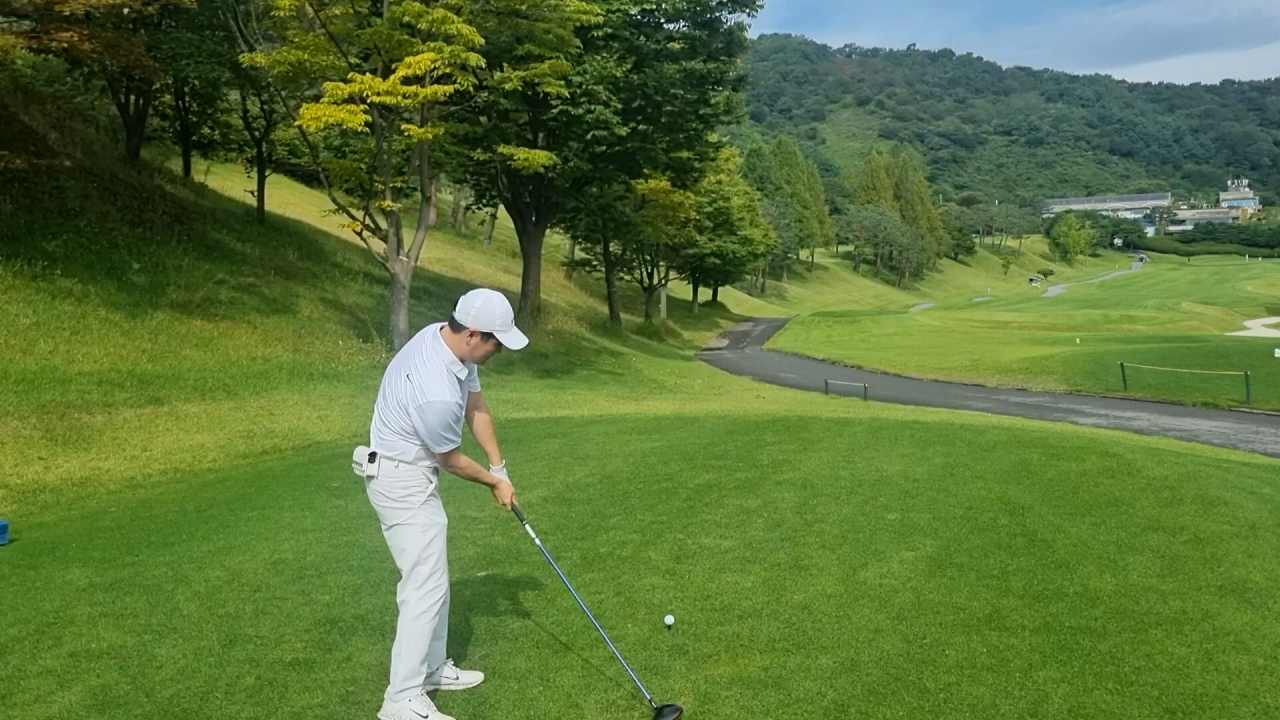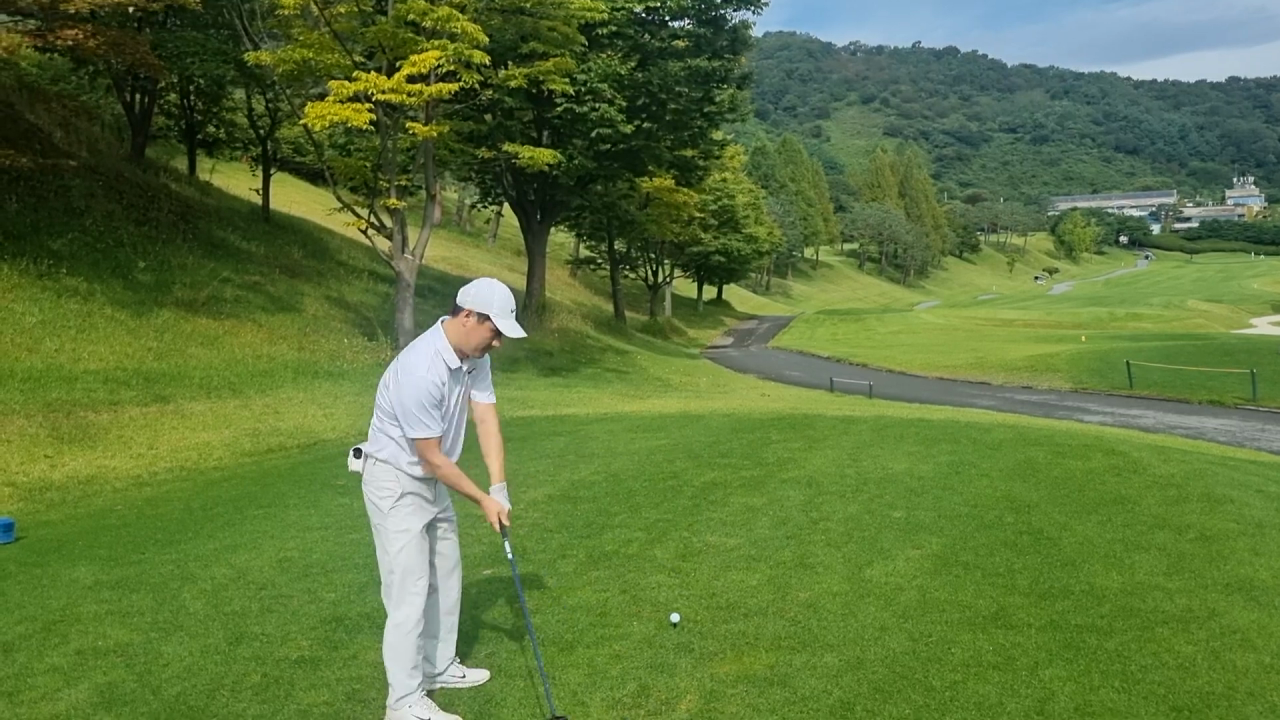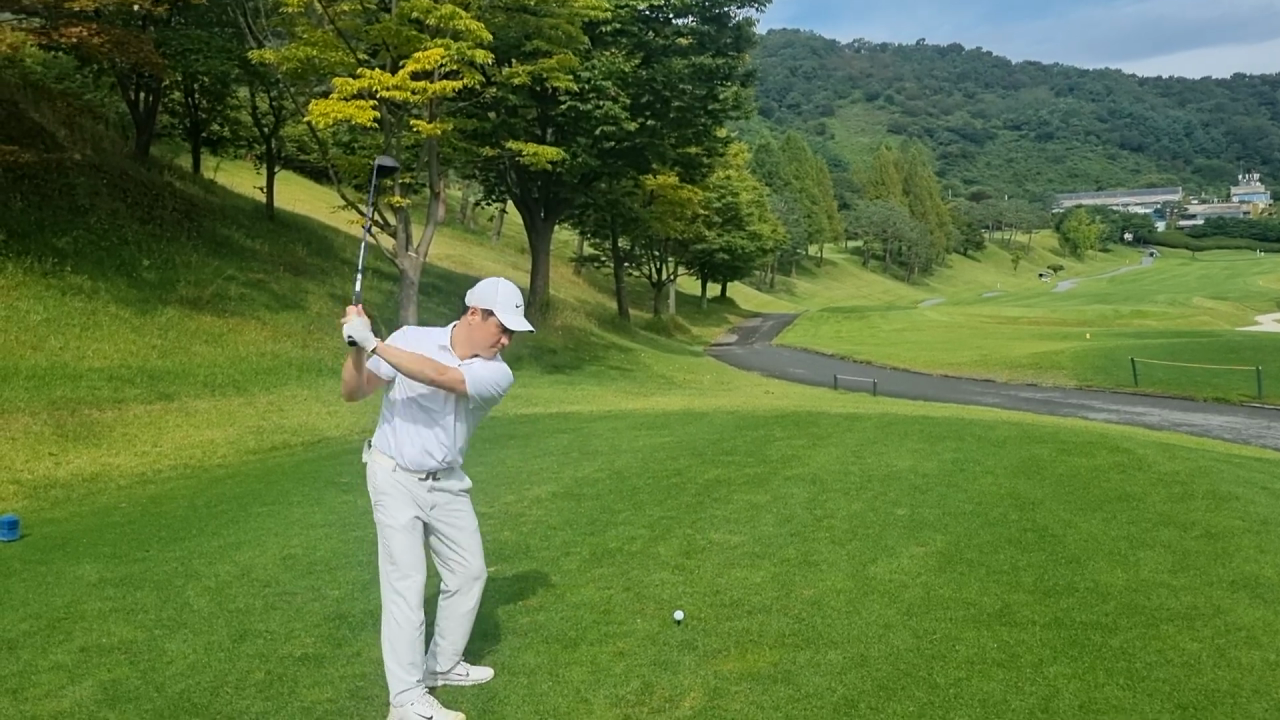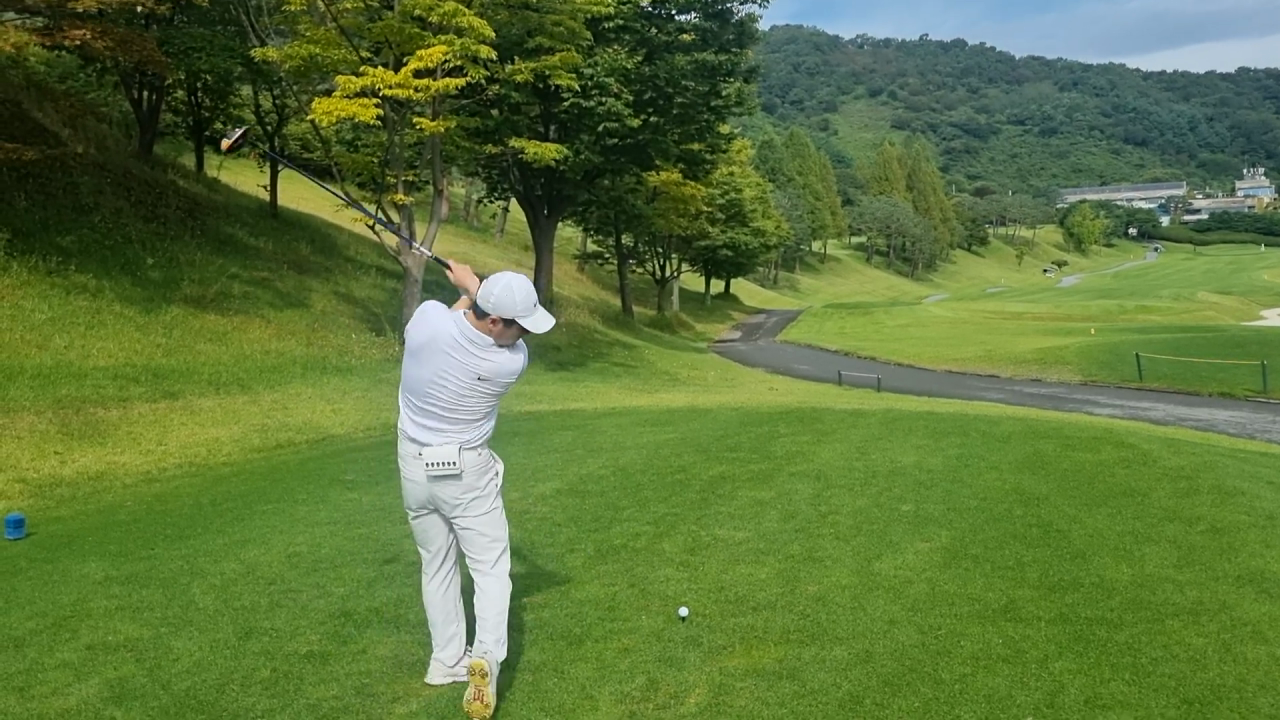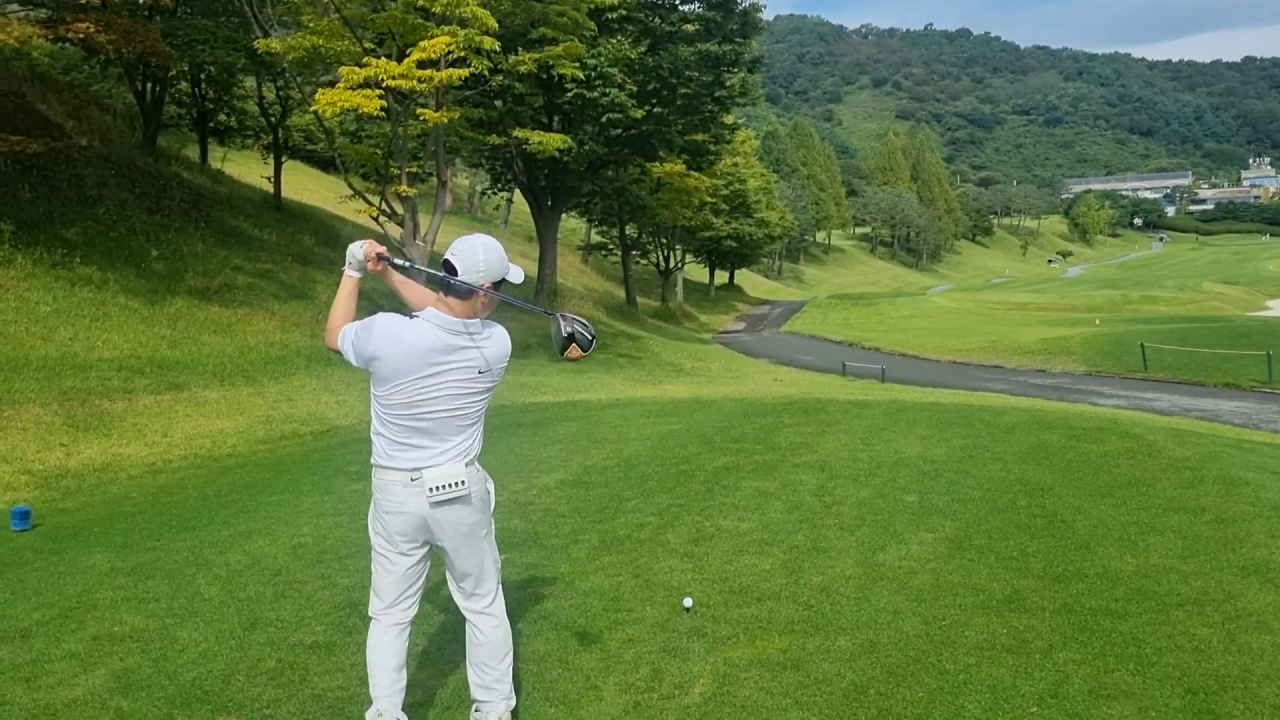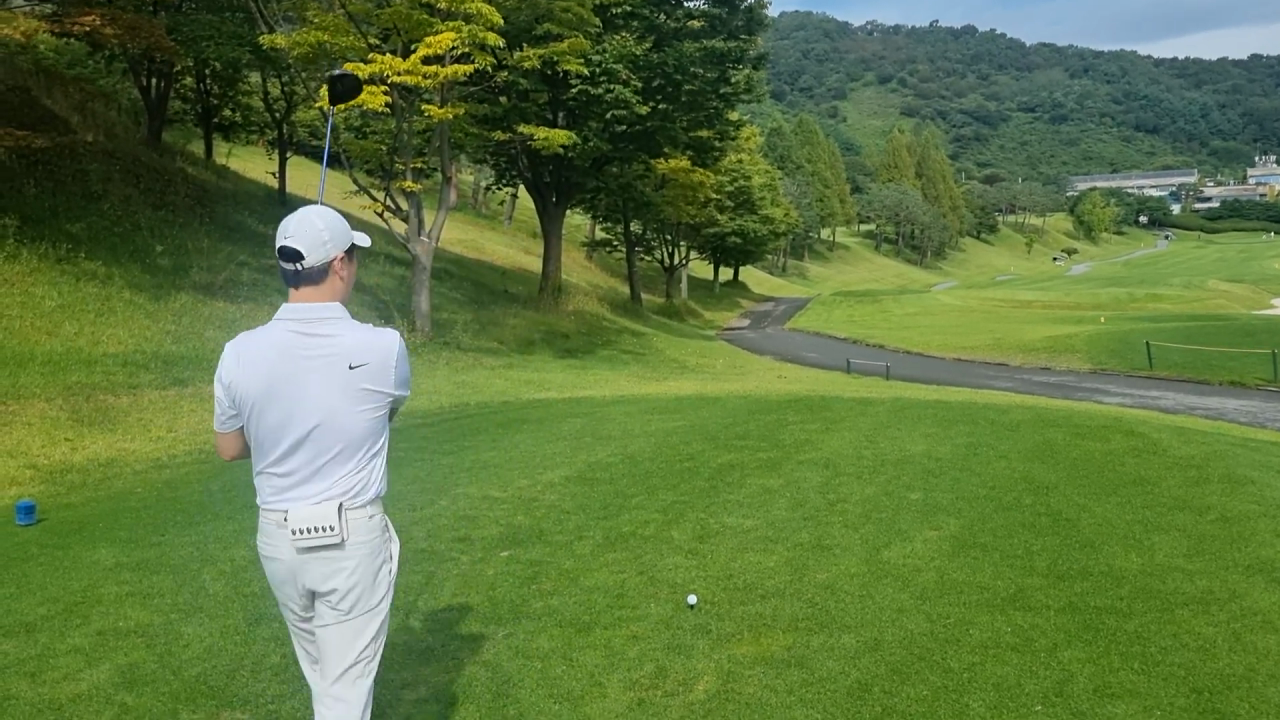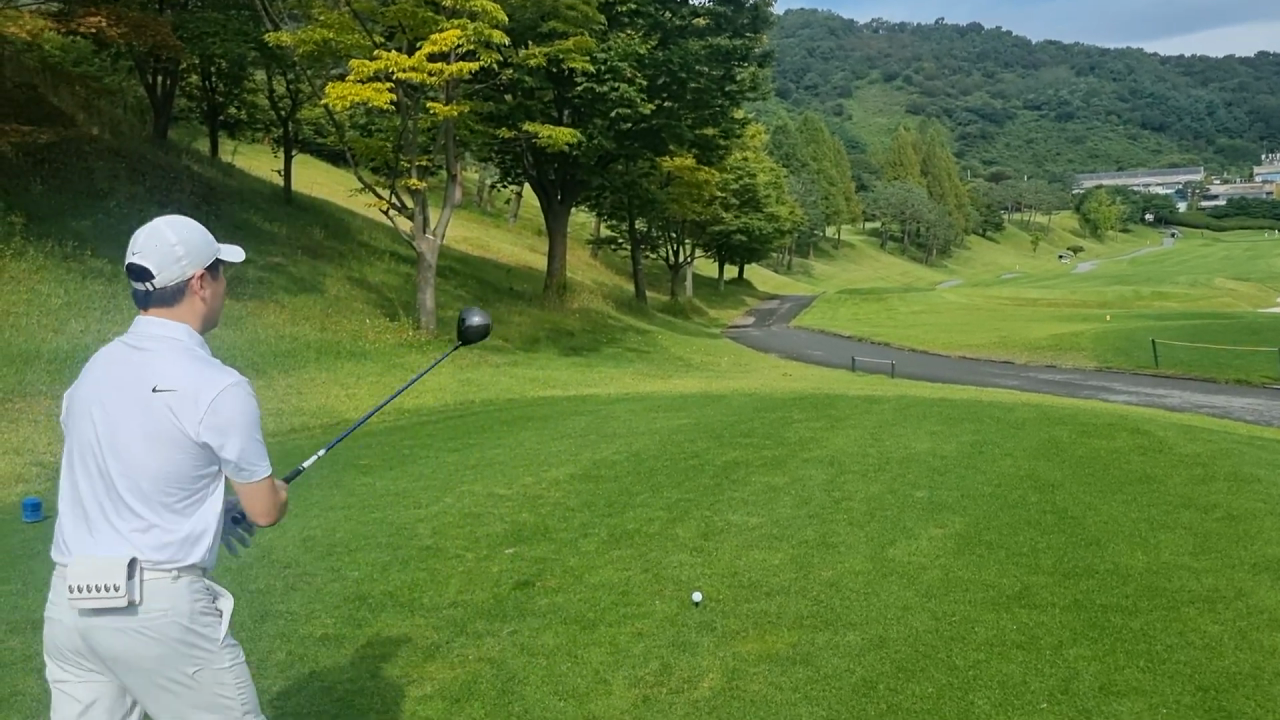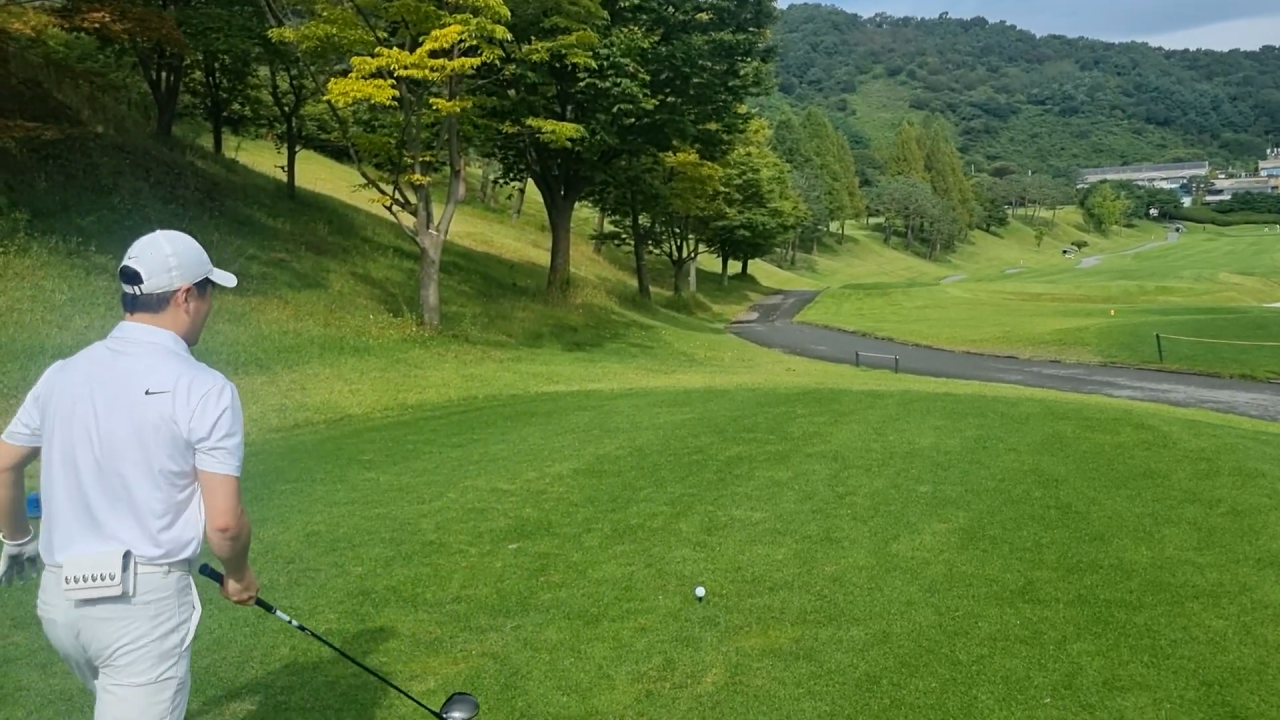
dt=0.7s
person 1, frame 1
left shoulder: (441, 335)
right shoulder: (437, 396)
left elbow: (478, 407)
right elbow: (451, 460)
left wrist: (499, 467)
right wrist: (495, 481)
left hip: (397, 474)
right hip: (403, 482)
left knee: (428, 579)
right knee: (426, 586)
left ankle: (431, 668)
person 1, frame 2
left shoulder: (472, 357)
right shoulder: (421, 374)
left elbow: (487, 421)
right elbow: (431, 456)
left wrist: (498, 486)
right wrist: (482, 497)
left hip: (430, 484)
right hip: (395, 484)
left knee: (444, 579)
right knee: (409, 592)
left ankle: (436, 666)
person 1, frame 3
left shoulder: (496, 375)
right shoulder: (411, 338)
left elbow: (436, 375)
right elbow: (353, 391)
left wrist: (373, 343)
right wrist: (356, 347)
left hip: (448, 484)
right hip: (395, 479)
left knee: (467, 574)
right knee: (405, 588)
left ankle: (442, 663)
person 1, frame 4
left shoulder: (426, 319)
right shoulder: (510, 362)
right elbow: (510, 344)
left wrist: (469, 291)
right wrist: (472, 283)
left hip: (414, 465)
right hip: (466, 471)
left knee: (437, 565)
right knee: (490, 566)
left ankle: (447, 659)
right ankle: (485, 655)
person 1, frame 5
left shoulder: (385, 333)
right shoulder: (495, 345)
left elbow: (334, 337)
right elbow: (436, 318)
left wrist: (354, 268)
right wrist: (390, 273)
left hip: (395, 495)
right hip: (459, 495)
left knee: (390, 609)
right knee: (481, 602)
person 1, frame 6
left shoulder: (241, 354)
right shoulder: (384, 347)
left elbow: (228, 448)
left hip: (278, 538)
right hip: (352, 537)
left knee: (325, 674)
person 1, frame 7
left shoulder: (93, 372)
right shoulder: (217, 387)
right elbow: (264, 511)
right wrist: (278, 498)
left hip: (69, 603)
right hip: (161, 605)
person 1, frame 8
left shoulder: (62, 374)
right shoulder: (206, 389)
right elbow: (224, 522)
right wrist: (239, 574)
left hip: (60, 596)
right hip: (144, 601)
